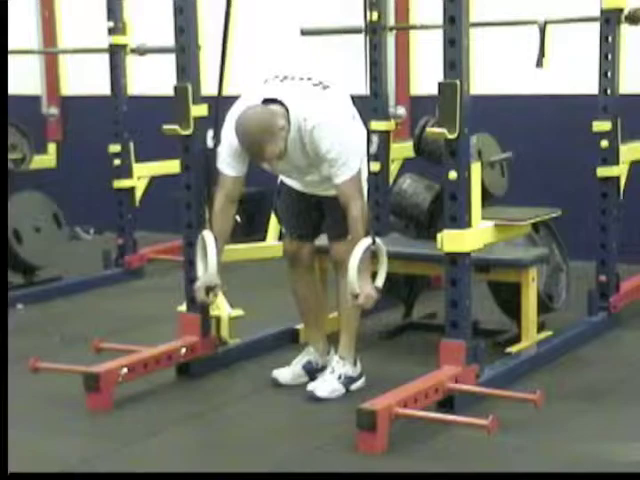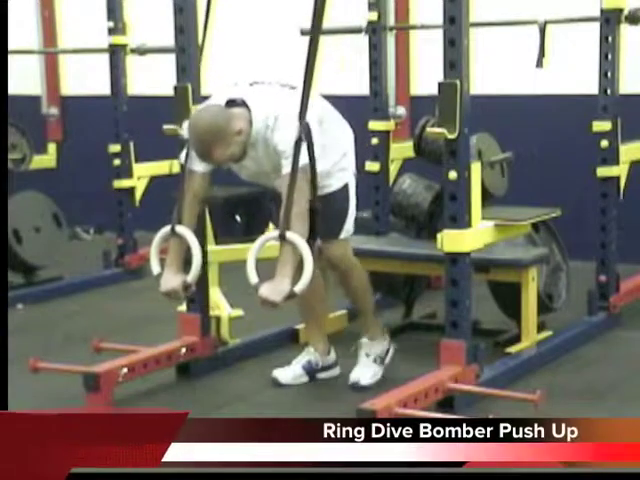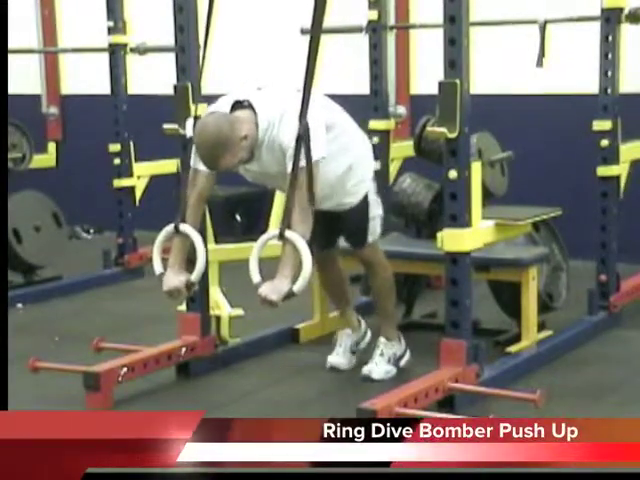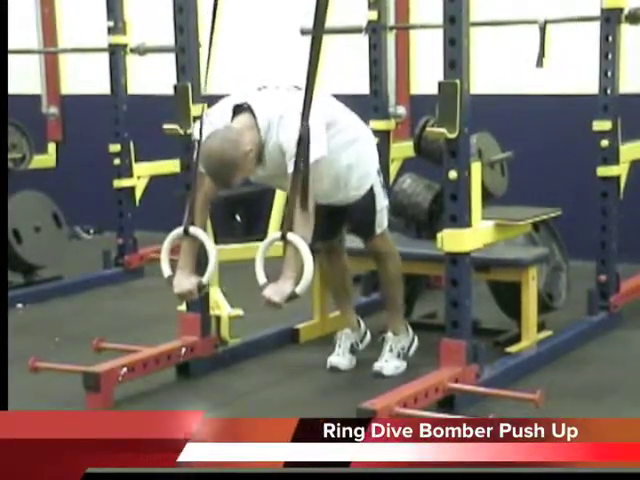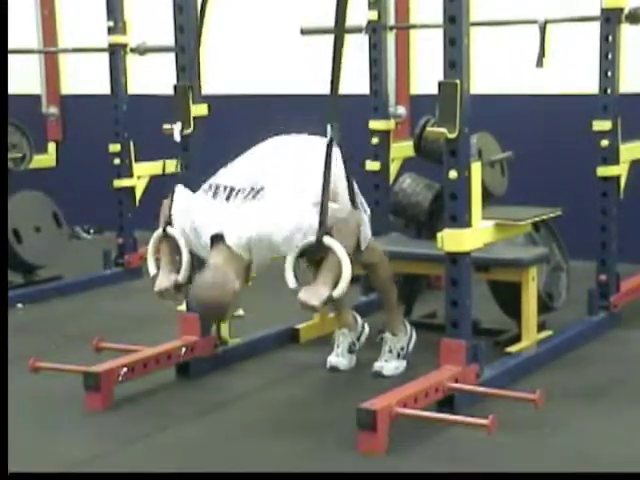
dt=1s
person 1, frame 1
left shoulder: (326, 124)
right shoulder: (237, 126)
left elbow: (353, 204)
right elbow: (225, 198)
left wrist: (362, 275)
left hip: (344, 171)
right hip: (296, 177)
left knee: (341, 253)
right knee: (296, 254)
left ankle: (347, 362)
right ankle: (317, 352)
person 1, frame 2
left shoulder: (285, 122)
right shoulder: (205, 126)
left elbow: (298, 204)
right elbow: (191, 197)
left wrist: (281, 278)
right wrist: (173, 267)
left hip: (329, 165)
right hip: (283, 176)
left knee: (335, 254)
right knee: (302, 257)
left ankle: (376, 341)
right ankle: (320, 353)
person 1, frame 3
left shoulder: (292, 124)
right shoulder: (213, 128)
left elbow: (301, 203)
right elbow: (195, 197)
left wrist: (283, 278)
right wrist: (175, 267)
left hip: (347, 172)
right hip: (306, 185)
left knee: (367, 254)
right knee: (322, 256)
left ankle: (392, 342)
right ankle: (353, 328)
person 1, frame 4
left shoulder: (292, 126)
right shoulder: (213, 128)
left elbow: (303, 205)
right elbow: (200, 199)
left wrist: (287, 279)
right wrist: (185, 269)
left hip: (352, 162)
right hip: (314, 177)
left knee: (377, 245)
right knee: (327, 247)
left ankle: (400, 333)
right ankle: (352, 329)
person 1, frame 5
left shoulder: (270, 229)
right shoulder: (190, 223)
left elbow: (345, 217)
right elbow: (168, 203)
left wrist: (323, 284)
right wrist: (166, 269)
left knee: (363, 253)
right knee: (316, 258)
left ankle: (398, 331)
right ankle: (349, 327)
